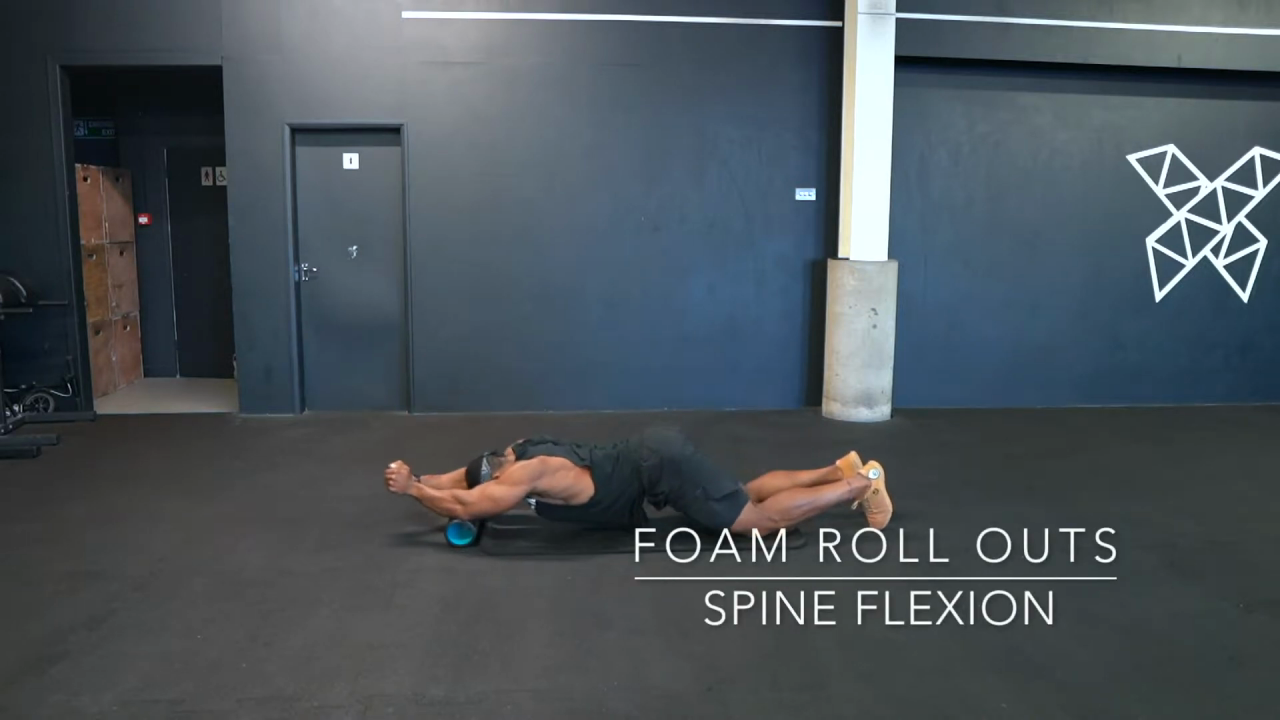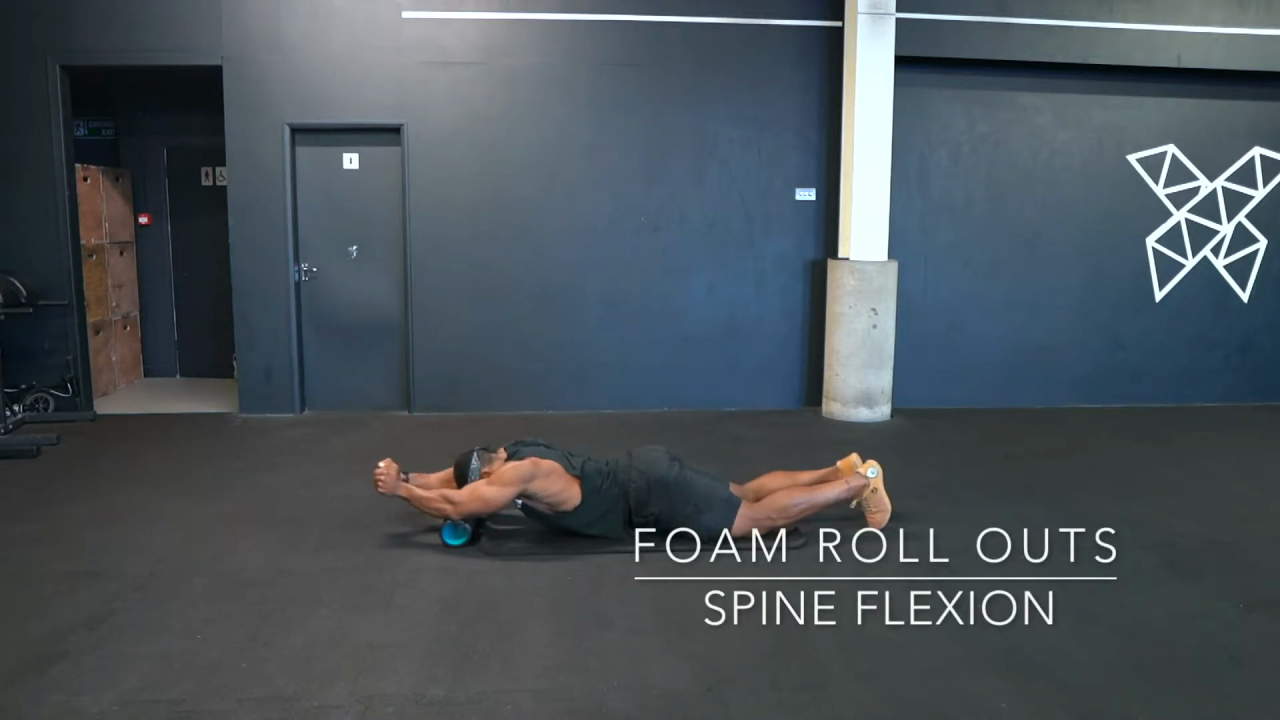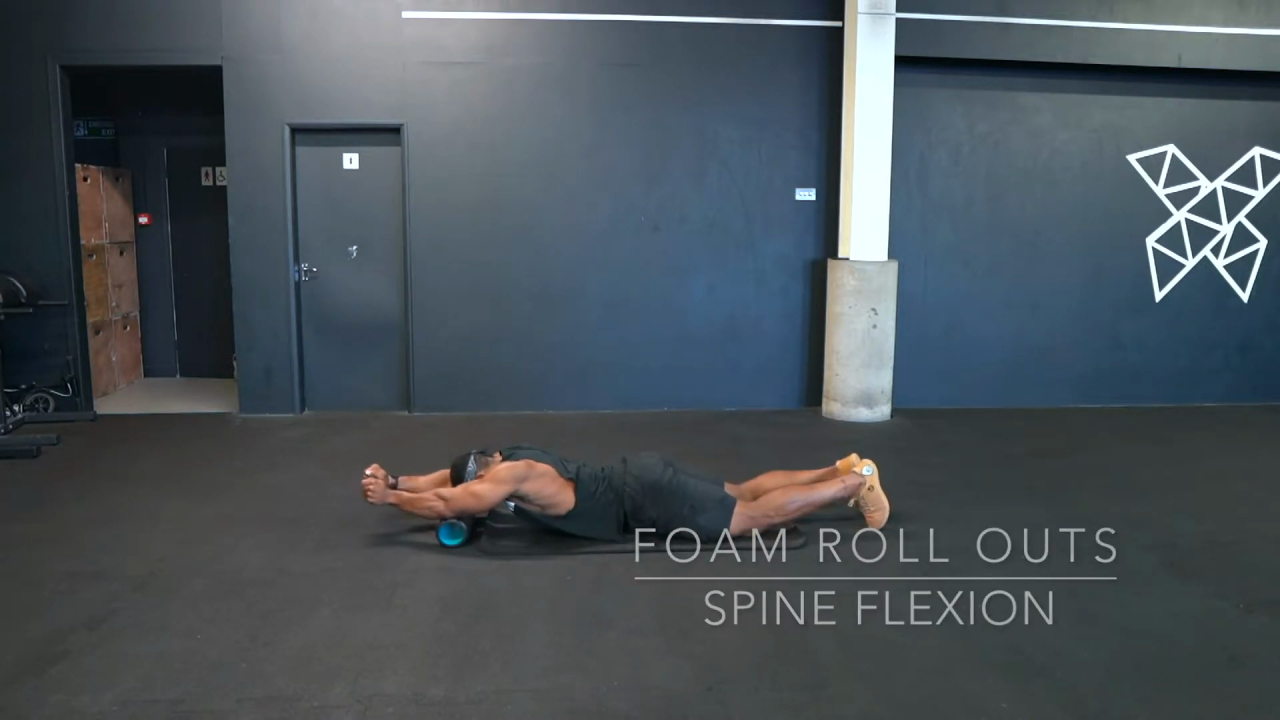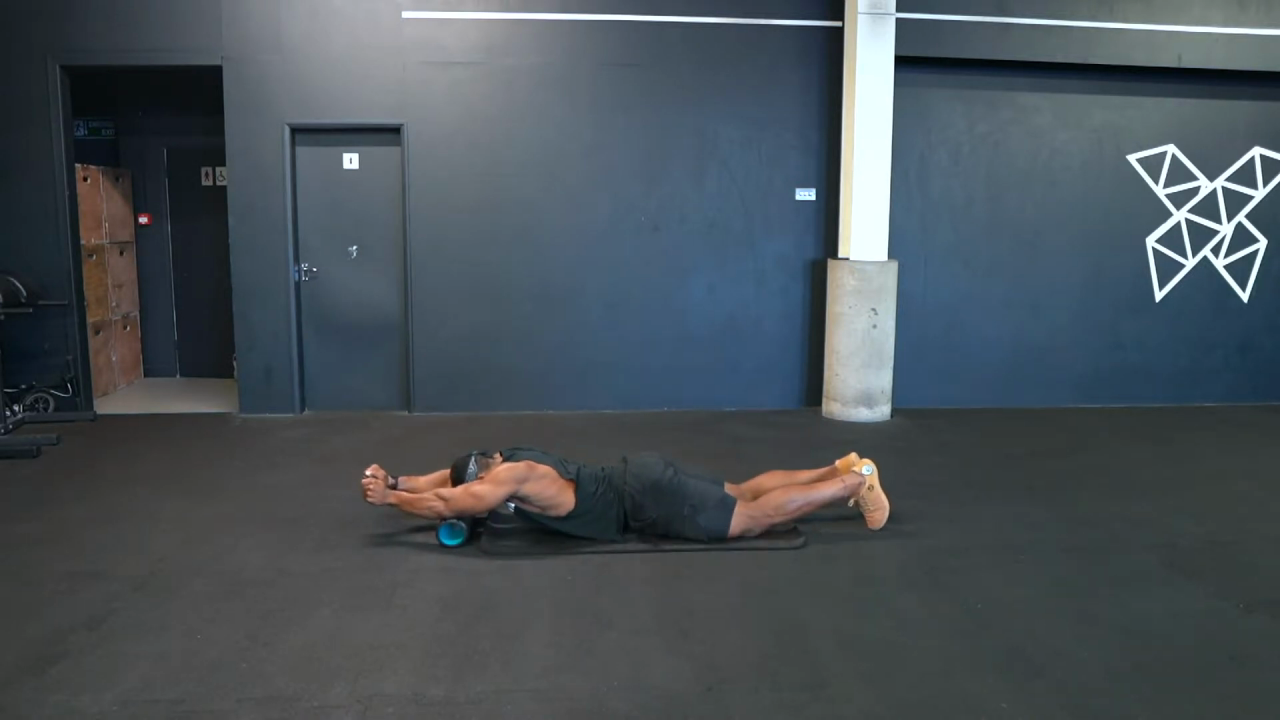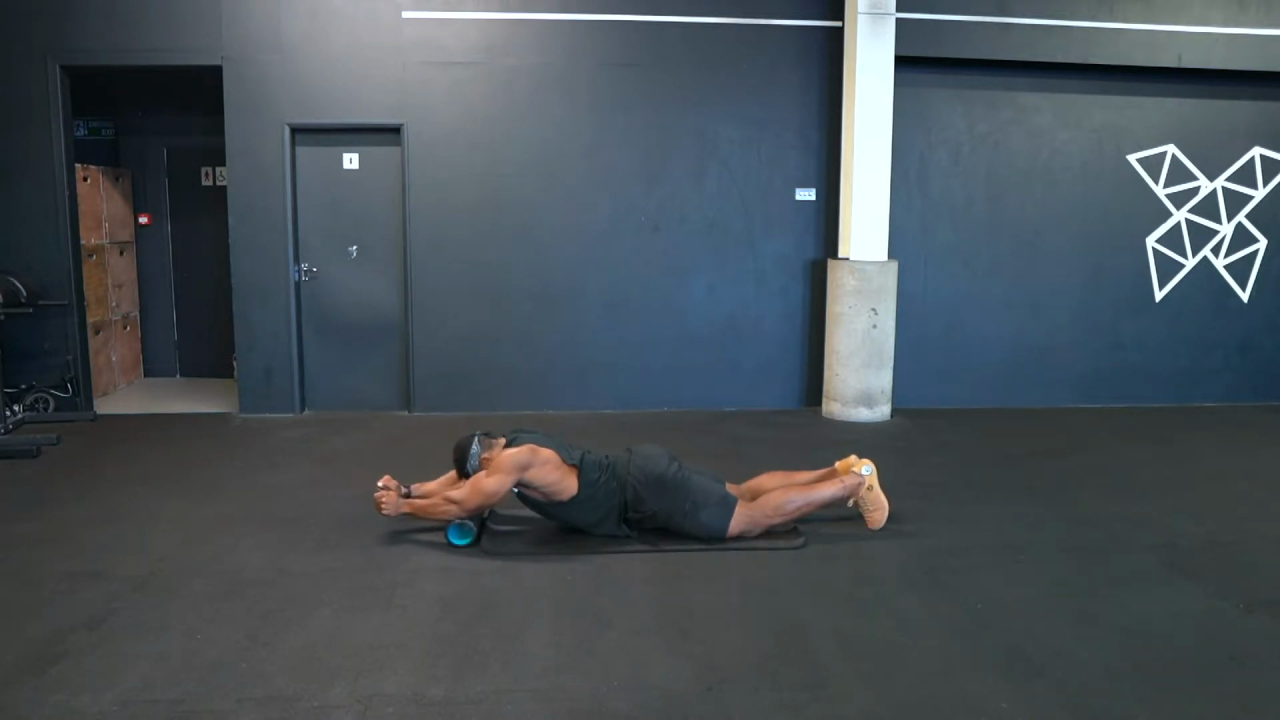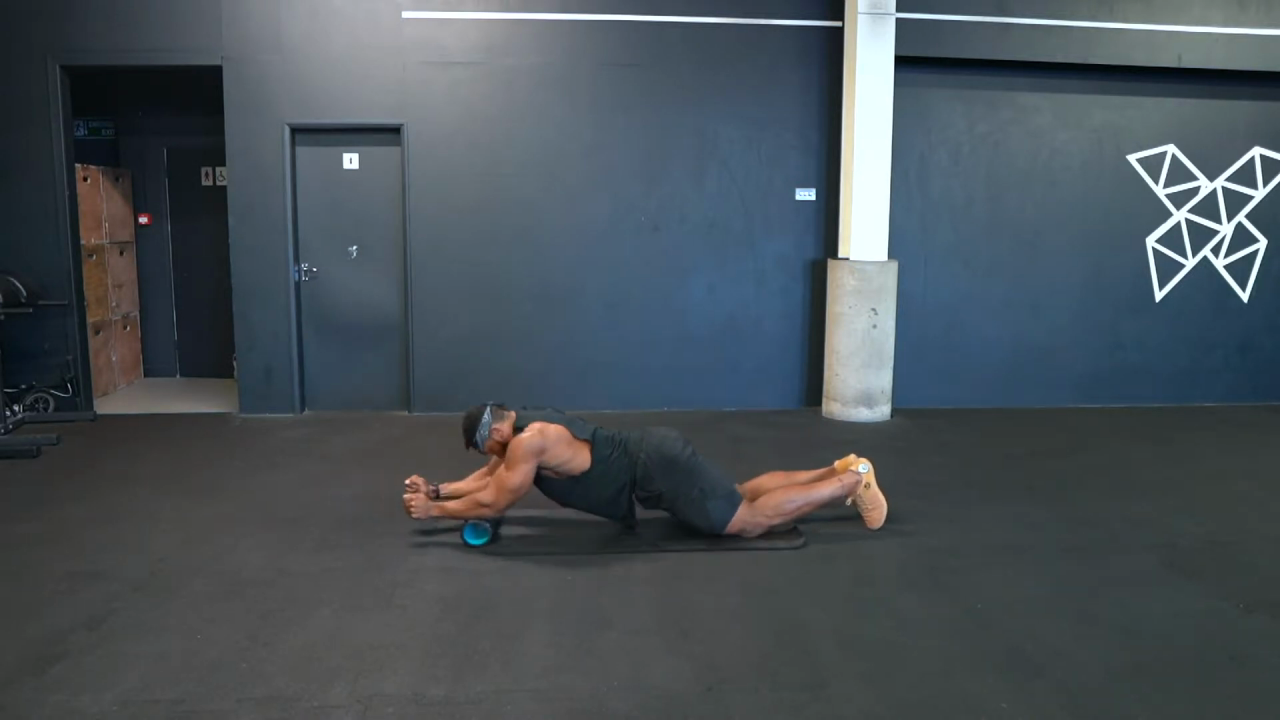
dt=0.4s
person 1, frame 1
left shoulder: (529, 473)
right shoulder: (521, 454)
left elbow: (465, 506)
right elbow: (467, 479)
left wrist: (411, 488)
right wrist: (419, 479)
left hip: (660, 468)
right hip: (658, 453)
left knee: (763, 518)
right knee: (749, 493)
left ankle: (862, 483)
right ankle: (842, 469)
person 1, frame 2
left shoulder: (520, 473)
right shoulder: (511, 456)
left elbow: (455, 506)
right elbow: (456, 479)
left wrist: (399, 490)
right wrist: (408, 477)
left hip: (651, 494)
right hip: (647, 474)
left knee: (759, 518)
right knee: (746, 494)
left ankle: (859, 482)
right ankle: (842, 470)
person 1, frame 3
left shoulder: (511, 477)
right shoulder: (506, 460)
left elbow: (446, 503)
right elbow: (449, 478)
left wrist: (388, 497)
right wrist: (396, 480)
left hip: (647, 499)
right hip: (642, 479)
left knee: (755, 517)
right knee: (743, 492)
left ankle: (856, 481)
right ankle: (842, 470)
person 1, frame 4
left shoulder: (513, 477)
right shoulder: (506, 461)
left elbow: (446, 504)
right elbow: (450, 478)
left wrist: (388, 498)
right wrist: (396, 481)
left hip: (647, 498)
right hip: (642, 479)
left knee: (755, 517)
right knee: (743, 491)
left ankle: (855, 480)
right ankle: (841, 468)
person 1, frame 5
left shoulder: (514, 460)
right shoulder: (512, 445)
left elbow: (460, 504)
right elbow: (458, 481)
left wrist: (403, 508)
right wrist: (409, 489)
left hip: (649, 492)
right hip: (645, 473)
left knee: (754, 518)
right knee: (742, 493)
left ankle: (855, 481)
right ankle: (842, 470)
person 1, frame 6
left shoulder: (529, 441)
right shoulder: (527, 425)
left elbow: (493, 505)
right elbow: (488, 477)
left wrist: (435, 511)
right wrist: (438, 490)
left hip: (659, 469)
right hip: (655, 456)
left knee: (751, 521)
right knee: (744, 493)
left ankle: (851, 480)
right ankle: (840, 470)
